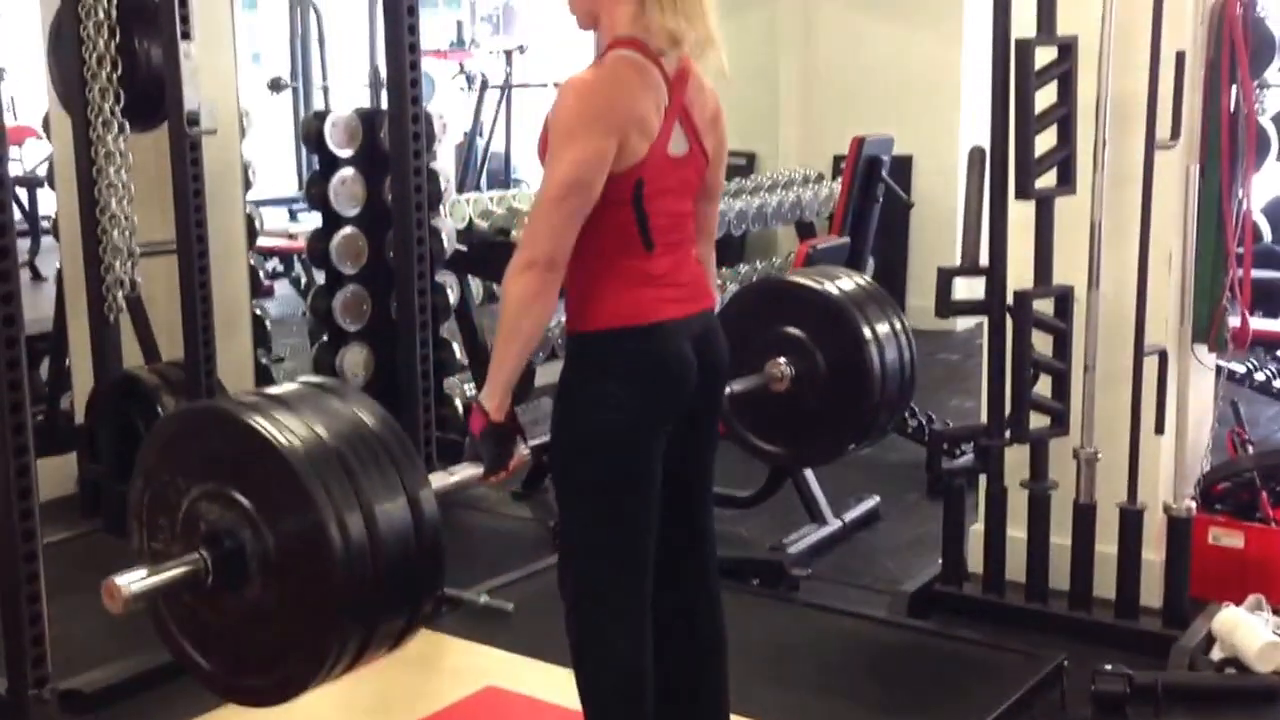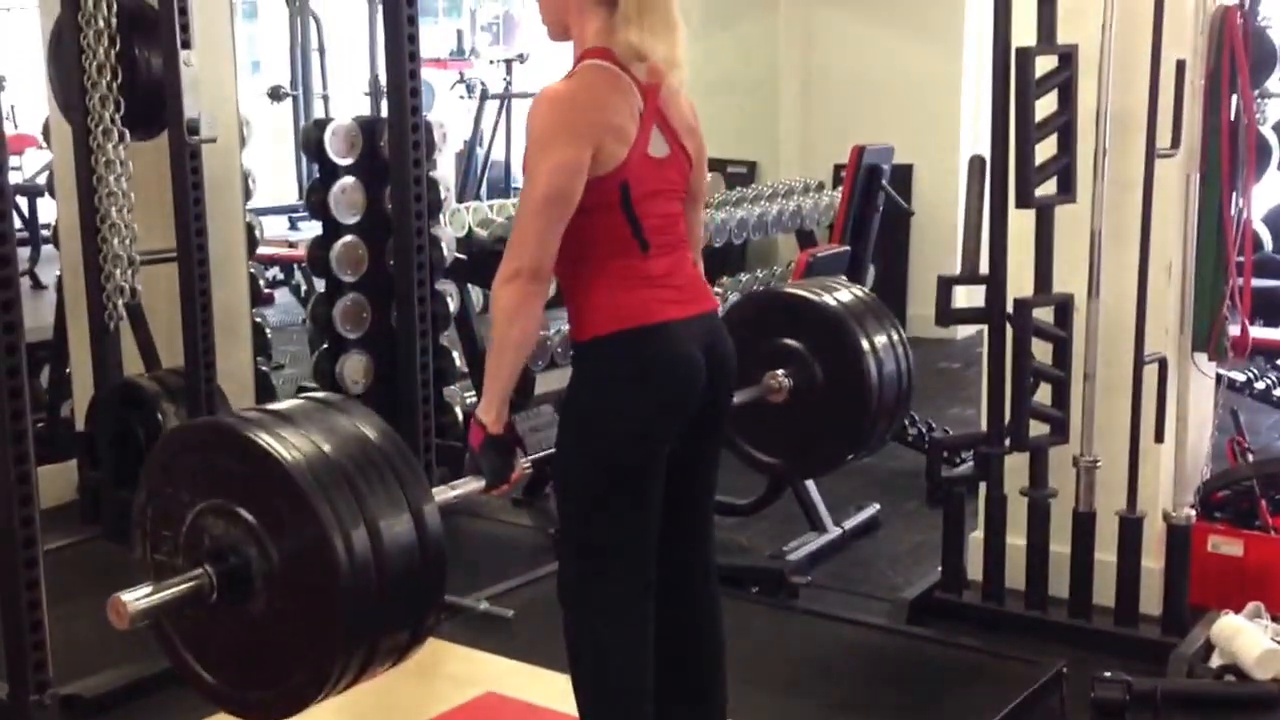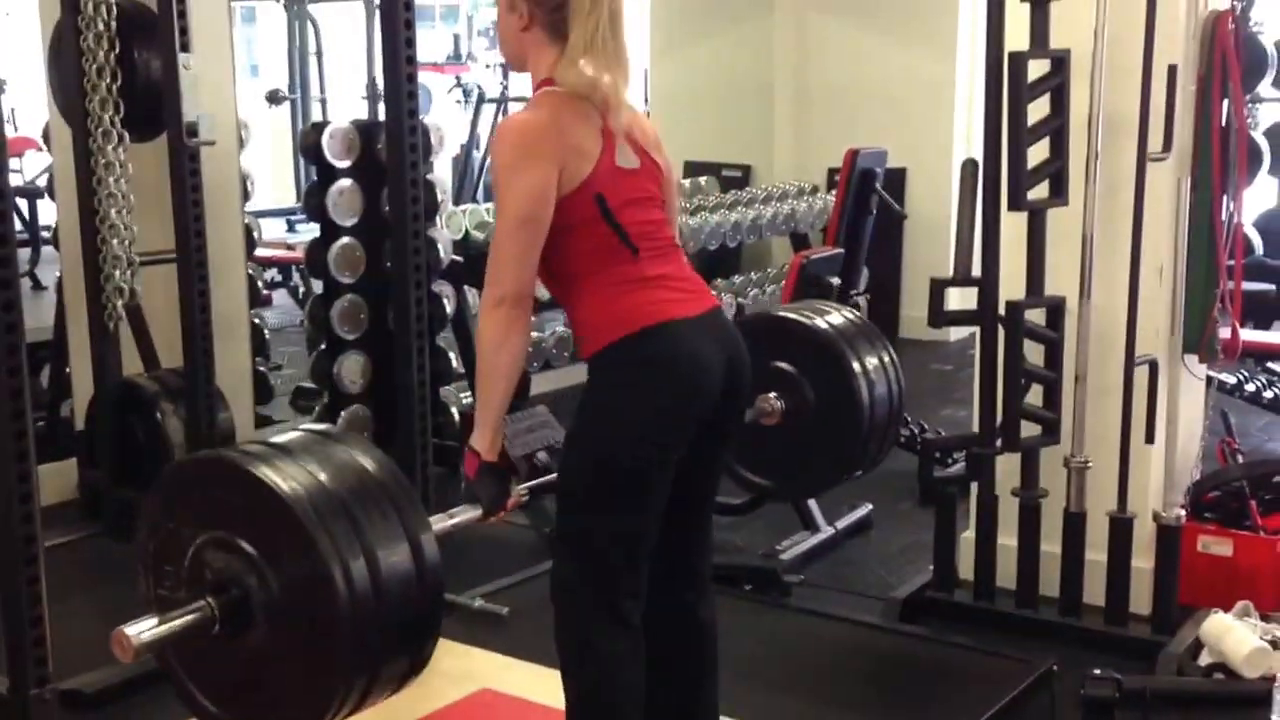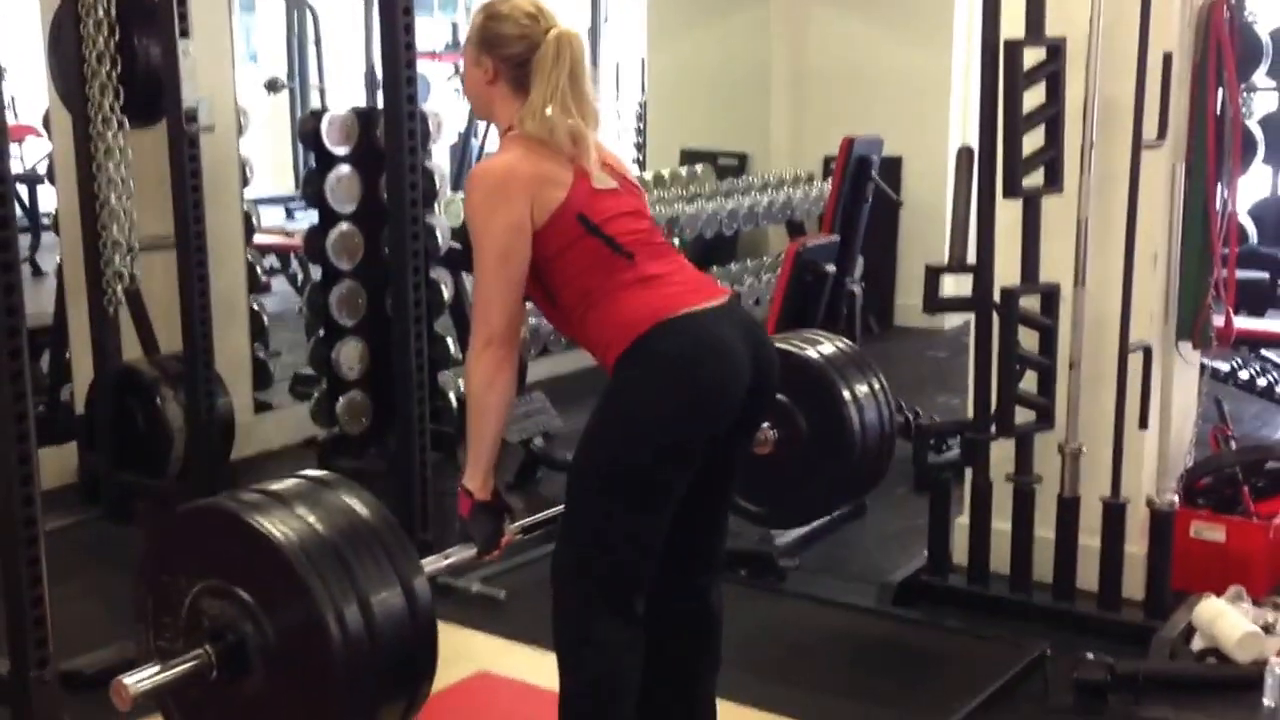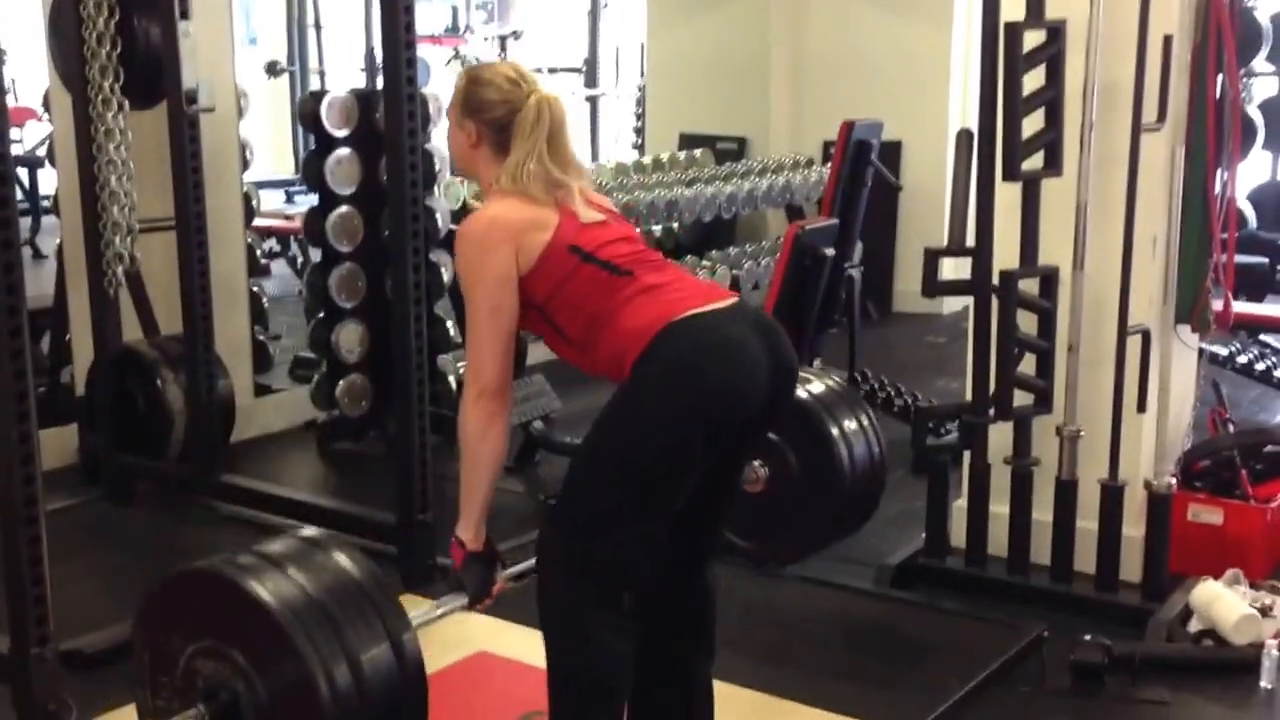
dt=0.3s
person 1, frame 1
left shoulder: (599, 89)
right shoulder: (697, 88)
left elbow: (542, 260)
left wrist: (494, 403)
left hip: (621, 360)
right hip: (695, 344)
left knee: (607, 586)
right knee: (684, 566)
person 1, frame 2
left shoulder: (574, 99)
right shoulder: (670, 93)
left elbow: (526, 271)
left wrist: (491, 416)
left hip: (629, 363)
right hip: (702, 348)
left knee: (605, 592)
right knee: (683, 572)
person 1, frame 3
left shoulder: (530, 133)
right shoulder: (628, 117)
left elbow: (508, 302)
left wrist: (485, 445)
left hip: (647, 367)
right hip: (716, 347)
left knee: (595, 597)
right knee: (678, 579)
person 1, frame 4
left shoulder: (501, 176)
right shoulder: (595, 151)
left elbow: (496, 343)
left wrist: (479, 487)
left hip: (673, 364)
right hip: (741, 343)
left knee: (594, 589)
right knee: (684, 570)
person 1, frame 5
left shoulder: (487, 230)
right shoulder: (577, 196)
left elbow: (487, 395)
left wrist: (471, 534)
left hip: (693, 367)
right hip: (759, 346)
left knee: (579, 575)
right knee: (676, 558)
